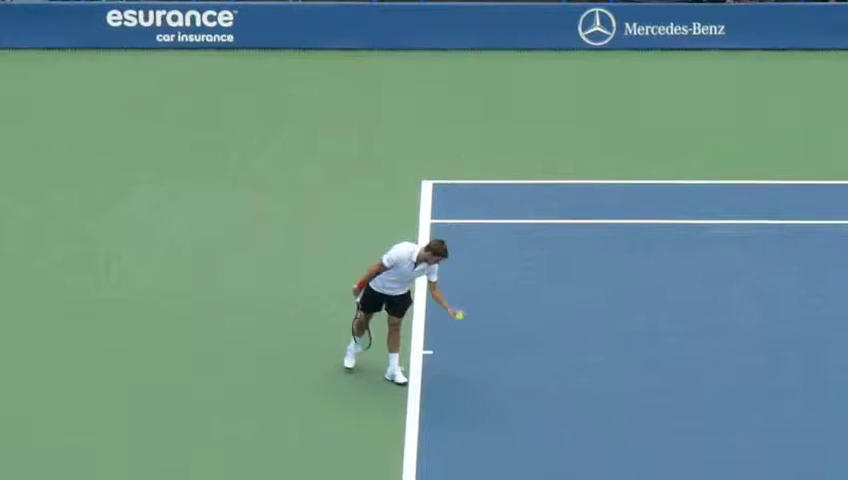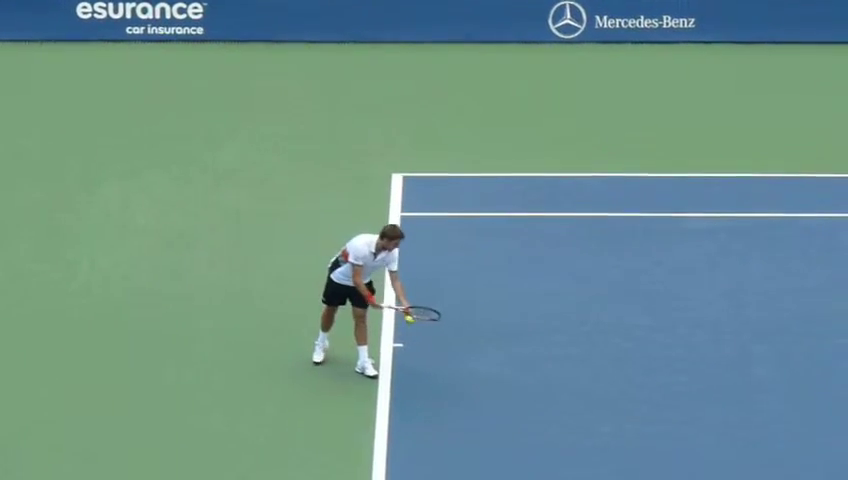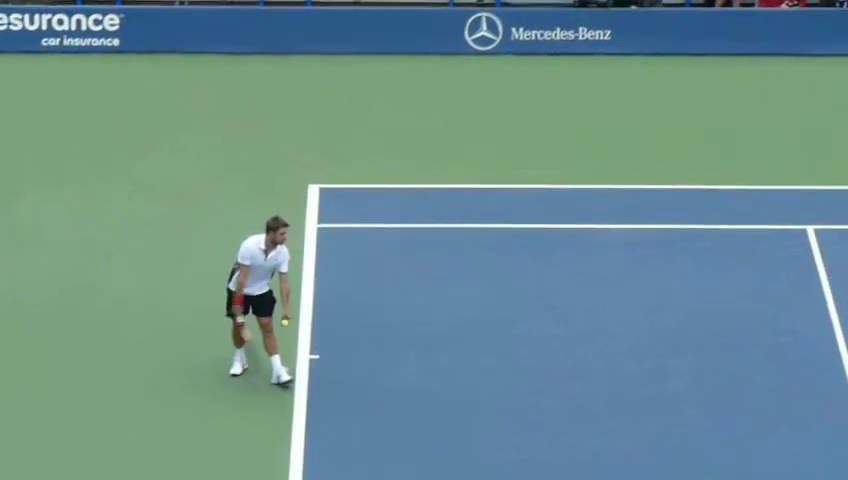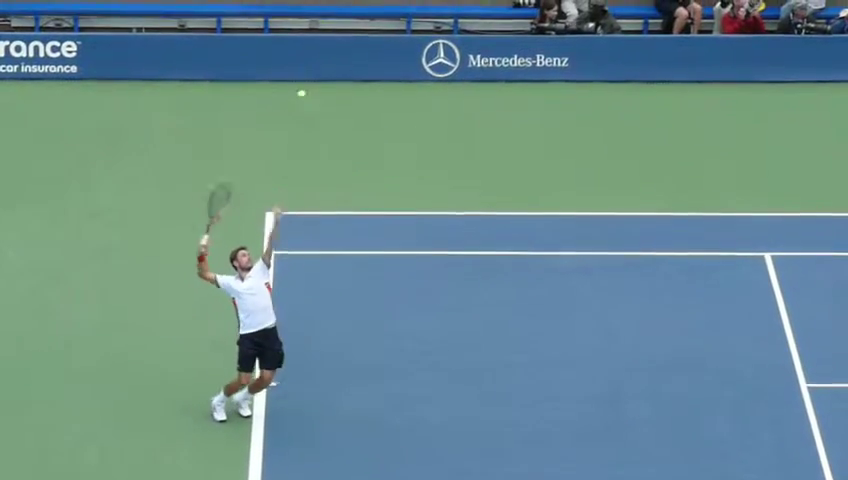
dt=1s
person 1, frame 1
left shoulder: (432, 266)
right shoulder: (402, 252)
left elbow: (434, 288)
right elbow: (377, 268)
left wrist: (447, 307)
right wrist: (360, 285)
left hip: (399, 293)
right hip: (377, 287)
left knee: (395, 325)
right knee: (365, 317)
left ankle: (393, 369)
right ankle: (353, 350)
person 1, frame 2
left shoulder: (391, 253)
right shoulder: (360, 246)
left elbow: (395, 280)
right elbow: (356, 278)
left wrist: (404, 302)
right wrist: (370, 298)
left hip: (362, 282)
right hip: (338, 278)
left knee: (360, 318)
right knee: (330, 311)
left ankle: (363, 362)
right ankle: (321, 344)
person 1, frame 3
left shoulder: (283, 252)
right shoulder: (250, 246)
left elbow: (284, 281)
right elbow: (242, 277)
left wrist: (286, 308)
right wrist: (237, 303)
left hip: (262, 292)
right hip: (239, 290)
left knee: (268, 328)
right knee: (238, 325)
left ankle: (278, 371)
right ankle: (239, 360)
person 1, frame 4
left shoulder: (261, 271)
right shoulder: (231, 282)
left elbow: (270, 247)
right elbow: (204, 275)
left wrist: (276, 223)
right wrist: (202, 254)
left hip: (269, 333)
right hip: (248, 336)
left knee: (266, 379)
right knee: (243, 381)
left ankle: (243, 399)
right ankle: (219, 402)
